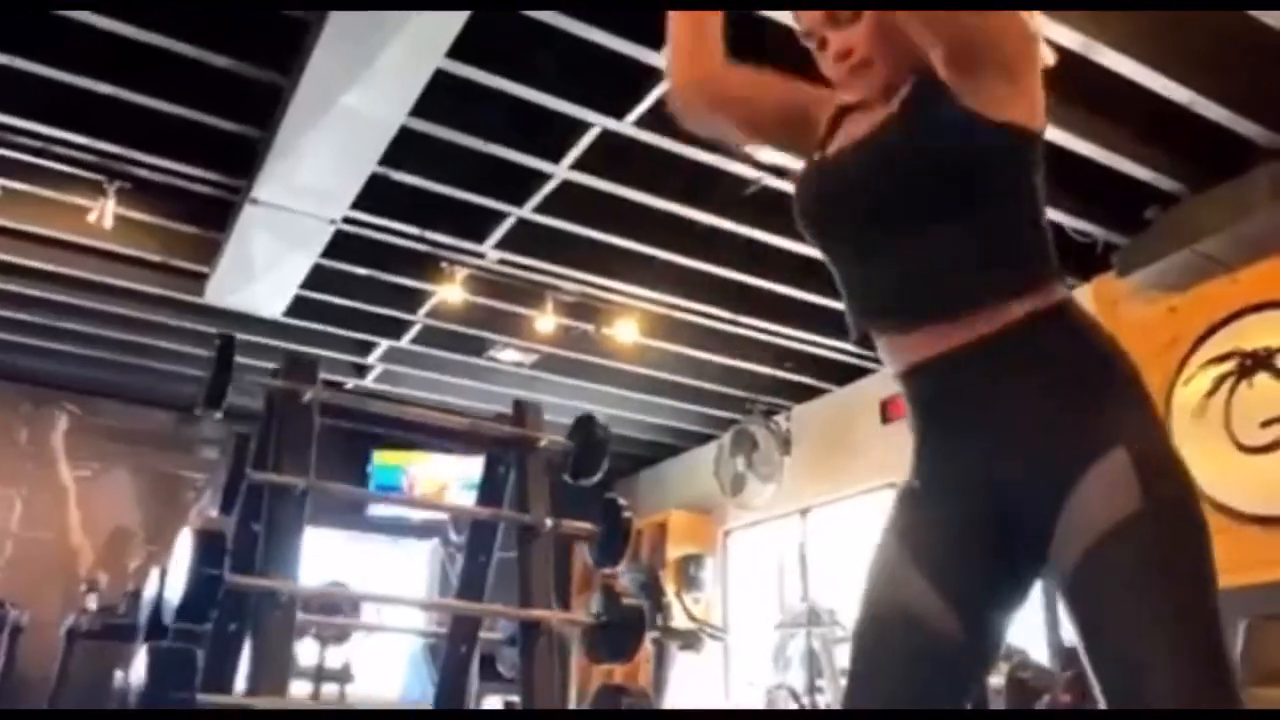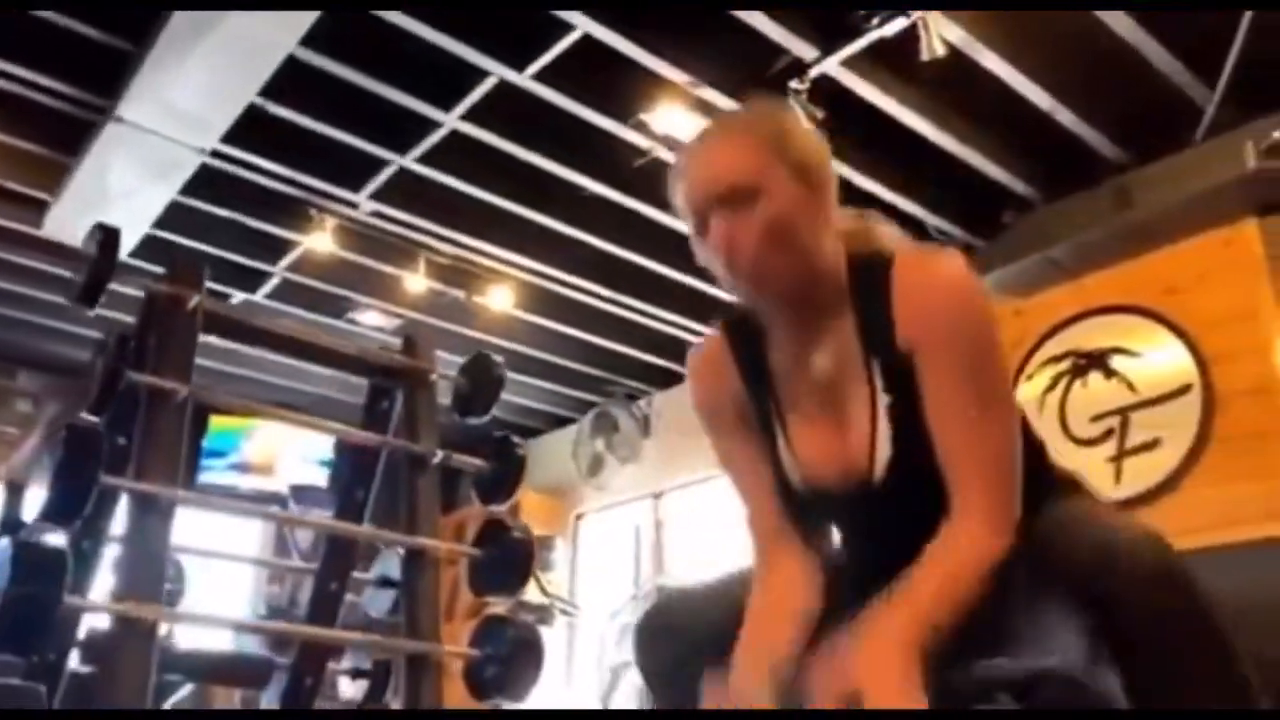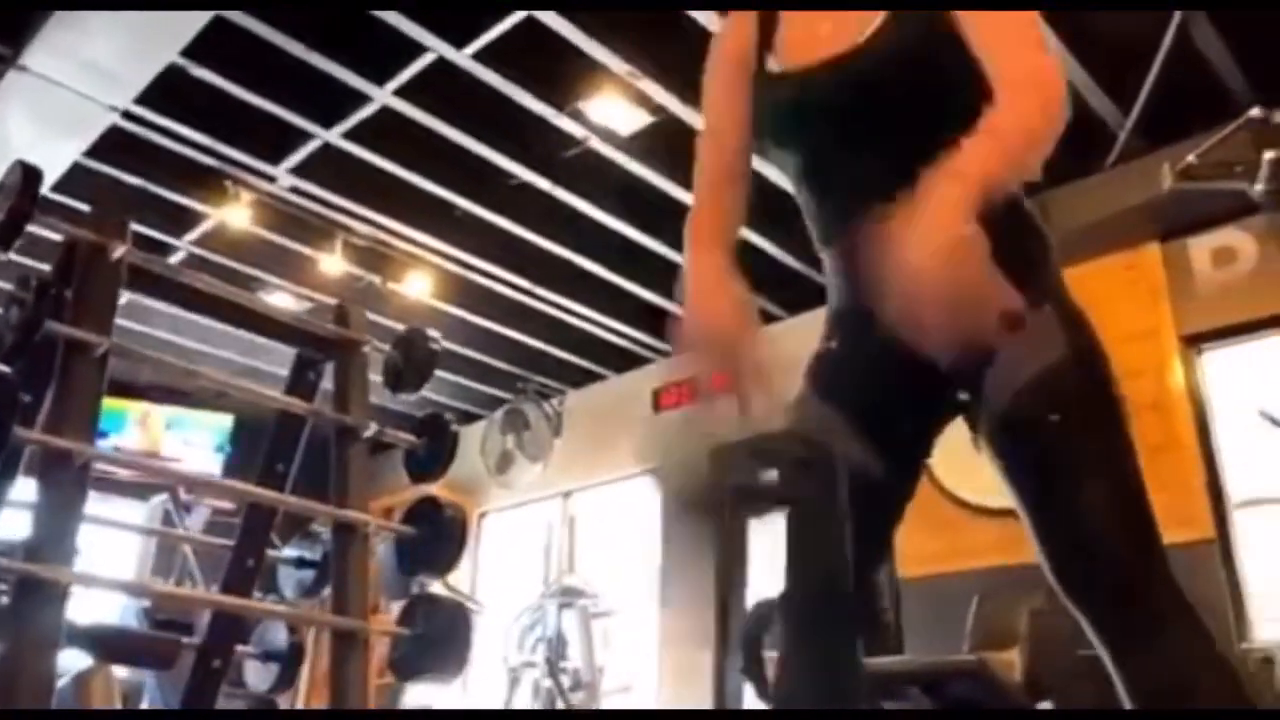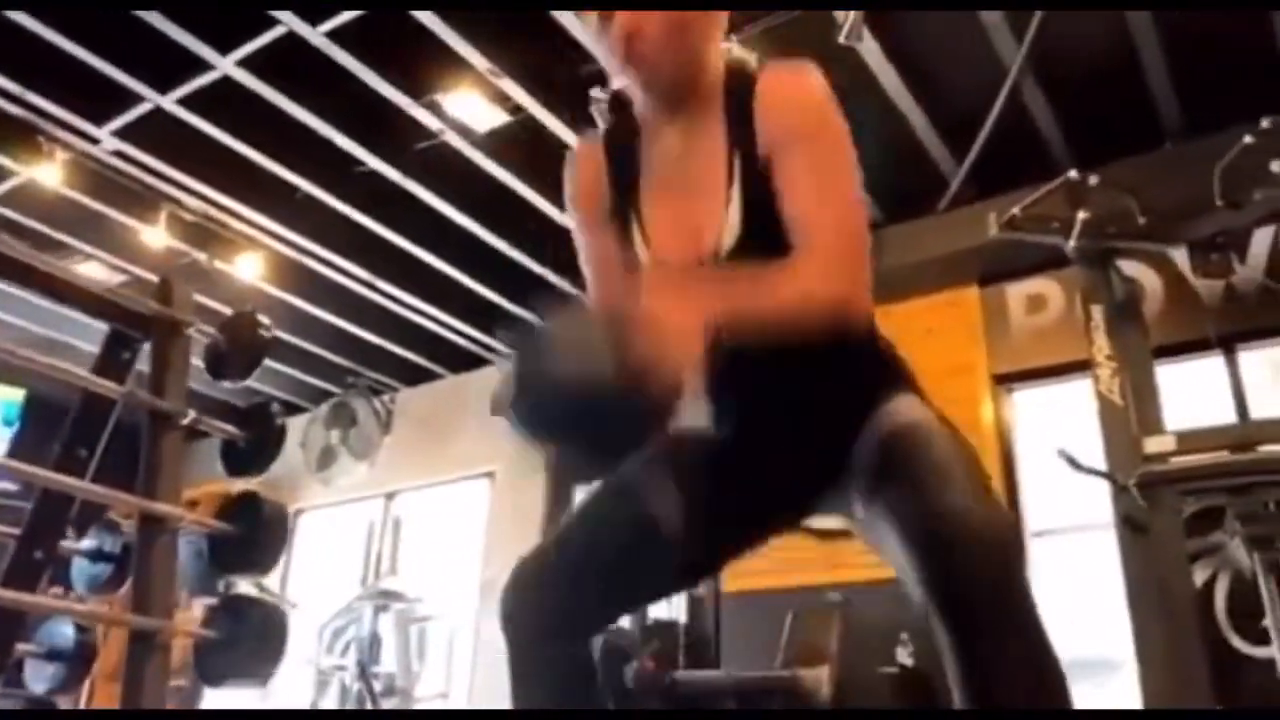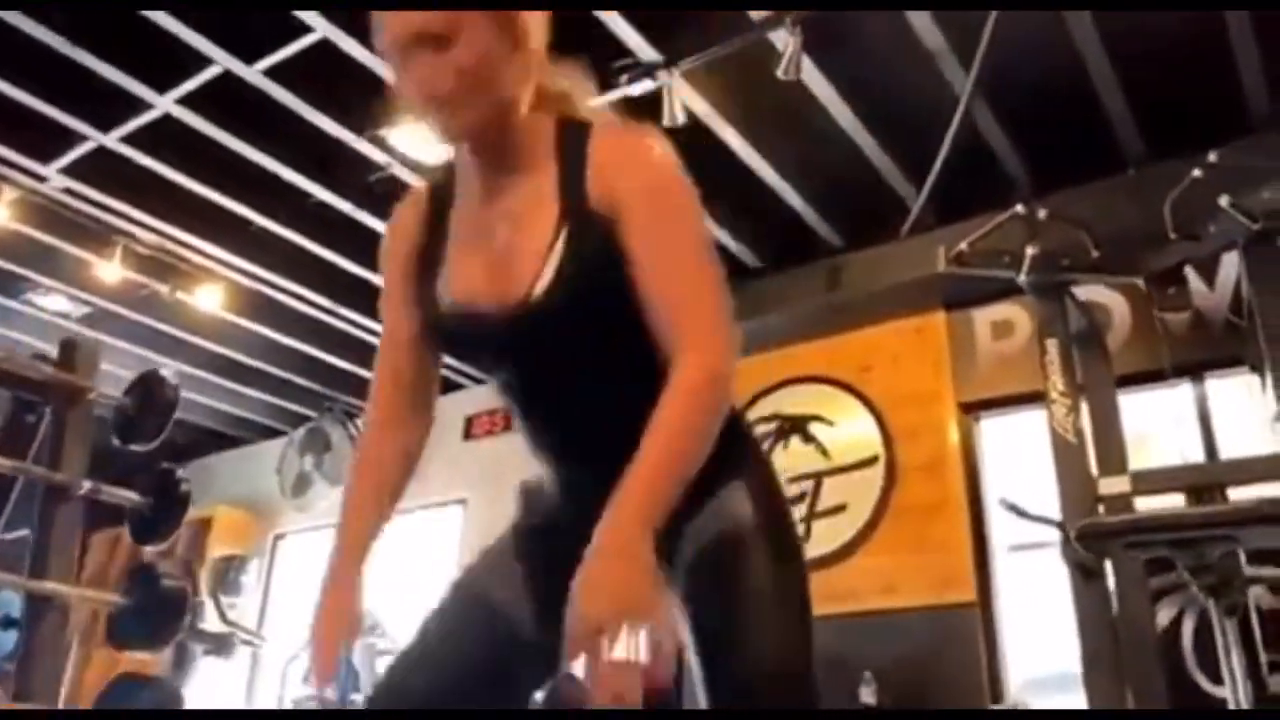
dt=1s
person 1, frame 1
left shoulder: (978, 64)
right shoulder: (826, 129)
right elbow: (696, 87)
left hip: (1067, 405)
right hip: (951, 451)
left knee: (1185, 700)
right knee: (884, 698)
person 1, frame 2
left shoulder: (928, 292)
right shoulder: (719, 369)
left elbow: (985, 524)
right elbow: (784, 562)
left wrist: (887, 643)
right wrist: (748, 685)
left hip: (1017, 569)
right hip: (884, 594)
left knee: (1140, 587)
right knee: (670, 637)
person 1, frame 3
right shoulder: (747, 36)
left elbow: (1037, 91)
right elbow: (714, 202)
left wrist: (946, 201)
right wrist: (710, 281)
left hip: (985, 299)
right hip: (865, 329)
left knee: (1123, 589)
right knee: (815, 617)
person 1, frame 4
left shoulder: (786, 97)
right shoulder: (596, 165)
left elbow: (842, 285)
right elbow: (621, 320)
left wrist: (698, 306)
left hip: (860, 410)
right hip: (741, 442)
left knee: (975, 566)
right knee: (539, 601)
person 1, frame 5
left shoulder: (615, 159)
right shoulder: (418, 224)
left elbow: (705, 361)
right elbow: (394, 418)
left wrist: (624, 532)
right wrist: (343, 577)
left hip: (704, 490)
right hip: (579, 514)
right knee: (411, 701)
